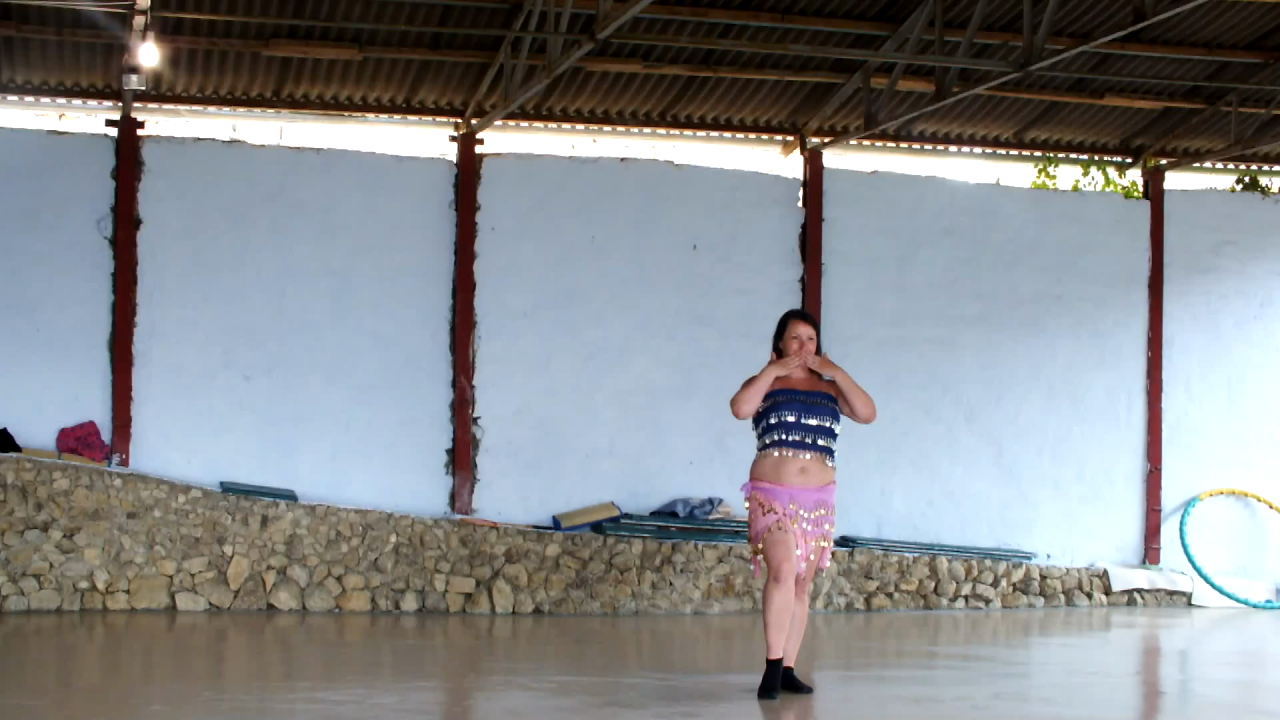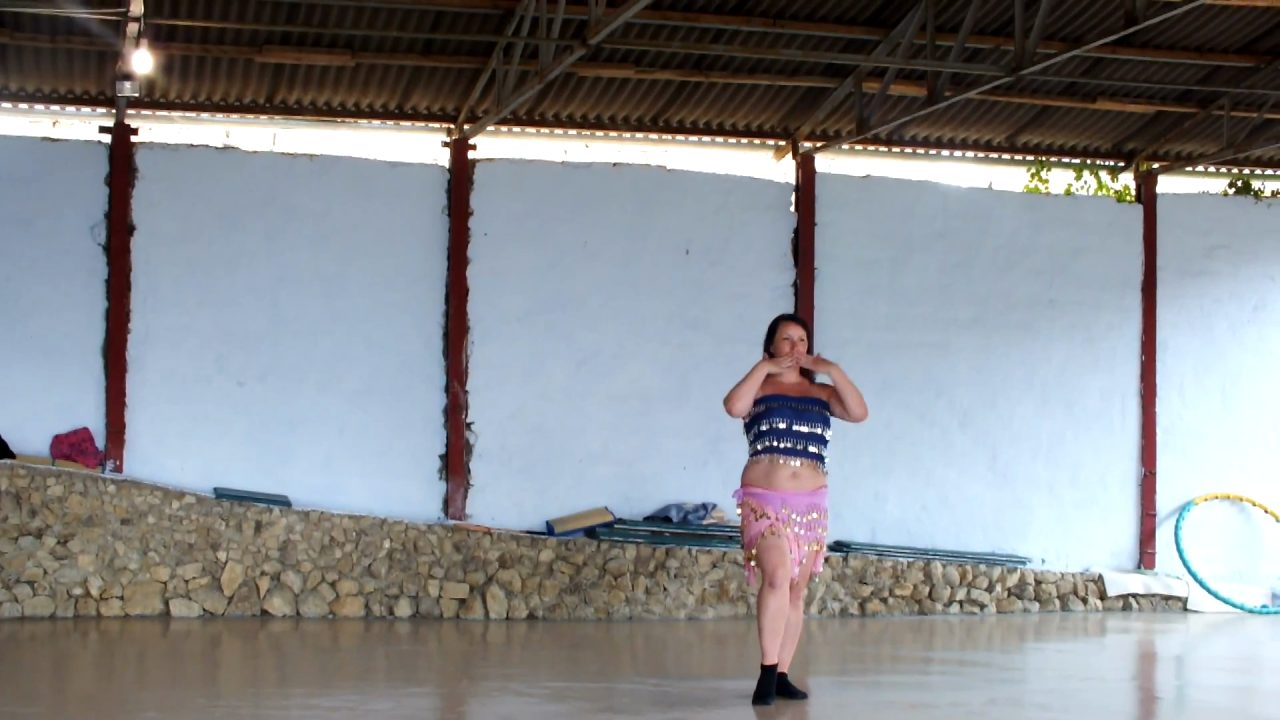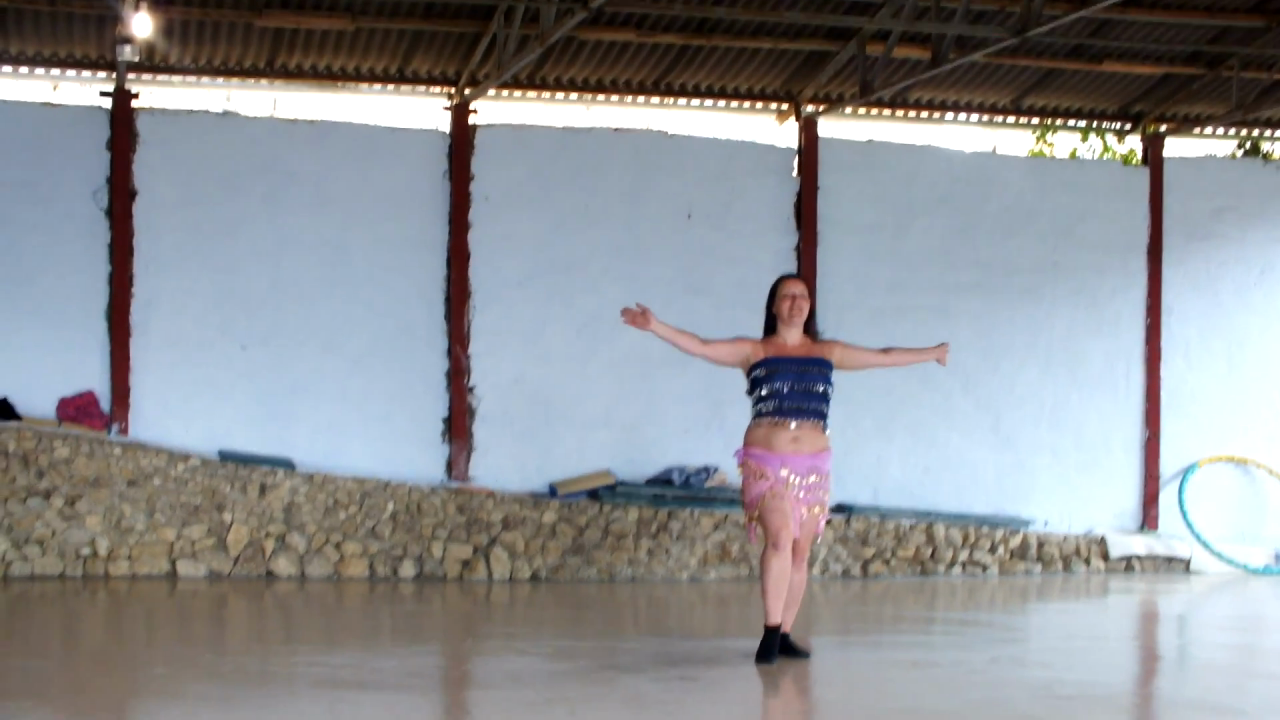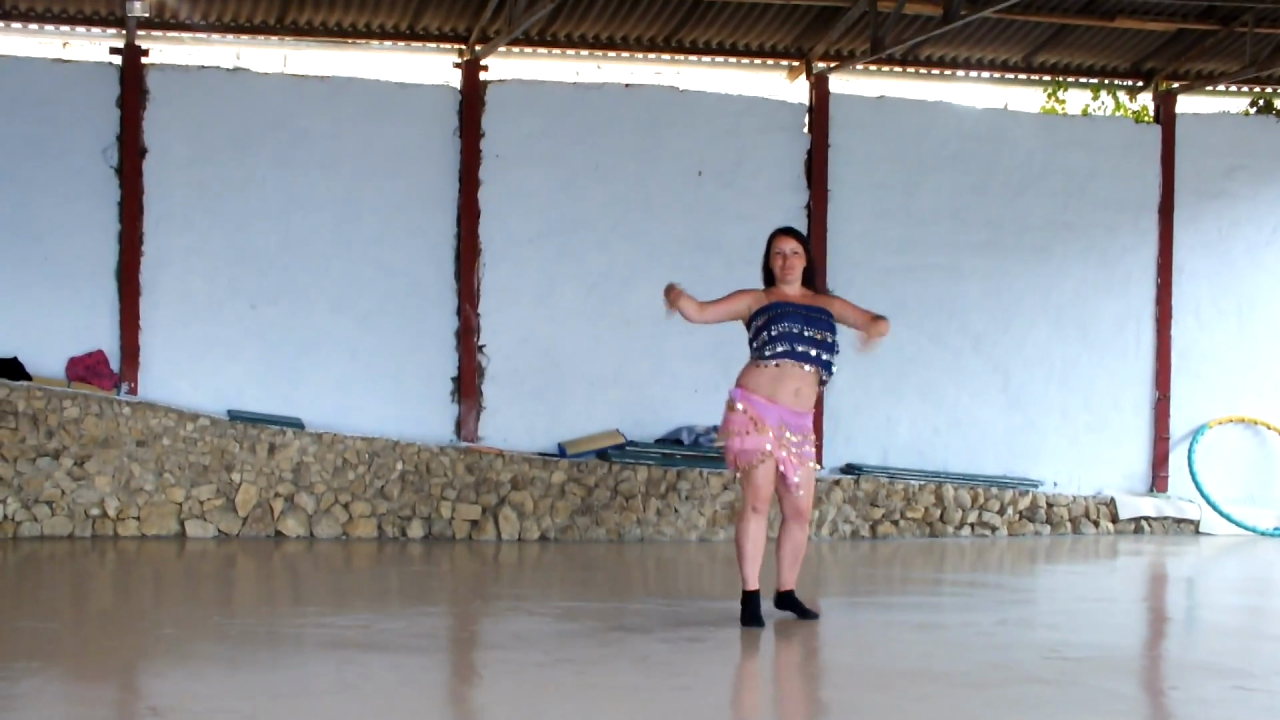
dt=0.5s
person 1, frame 1
left shoulder: (829, 387)
right shoulder: (764, 384)
left elbow: (868, 414)
right elbow: (739, 409)
left wrist: (837, 373)
right wrist: (771, 370)
left hip: (817, 497)
right hip: (772, 495)
left knee: (802, 586)
right knee: (782, 572)
left ankle: (787, 669)
right ankle: (772, 667)
person 1, frame 2
left shoulder: (820, 392)
right shoulder: (758, 388)
left elbow: (859, 413)
right elbow: (733, 407)
left wrist: (833, 371)
right wrist: (764, 367)
left hip: (810, 502)
right hip: (763, 499)
left knee: (796, 592)
right knee: (777, 578)
left ankle: (781, 675)
right ankle: (767, 672)
person 1, frame 3
left shoulder: (827, 352)
right shoulder: (753, 350)
left elbow: (881, 357)
right elbow: (701, 347)
left wrist: (930, 354)
right wrist: (655, 326)
left hip: (812, 465)
right hip: (765, 462)
left knee: (799, 554)
right knee: (779, 540)
left ankle: (783, 634)
right ankle: (770, 633)
person 1, frame 4
left shoulder: (828, 305)
right shoulder: (755, 300)
left elbow: (875, 321)
right elbow: (699, 312)
left wrist: (876, 329)
right wrist: (676, 296)
left hip: (798, 420)
right hip: (755, 410)
left knee: (799, 513)
right knee: (757, 502)
left ankle: (786, 592)
right ankle: (750, 597)
